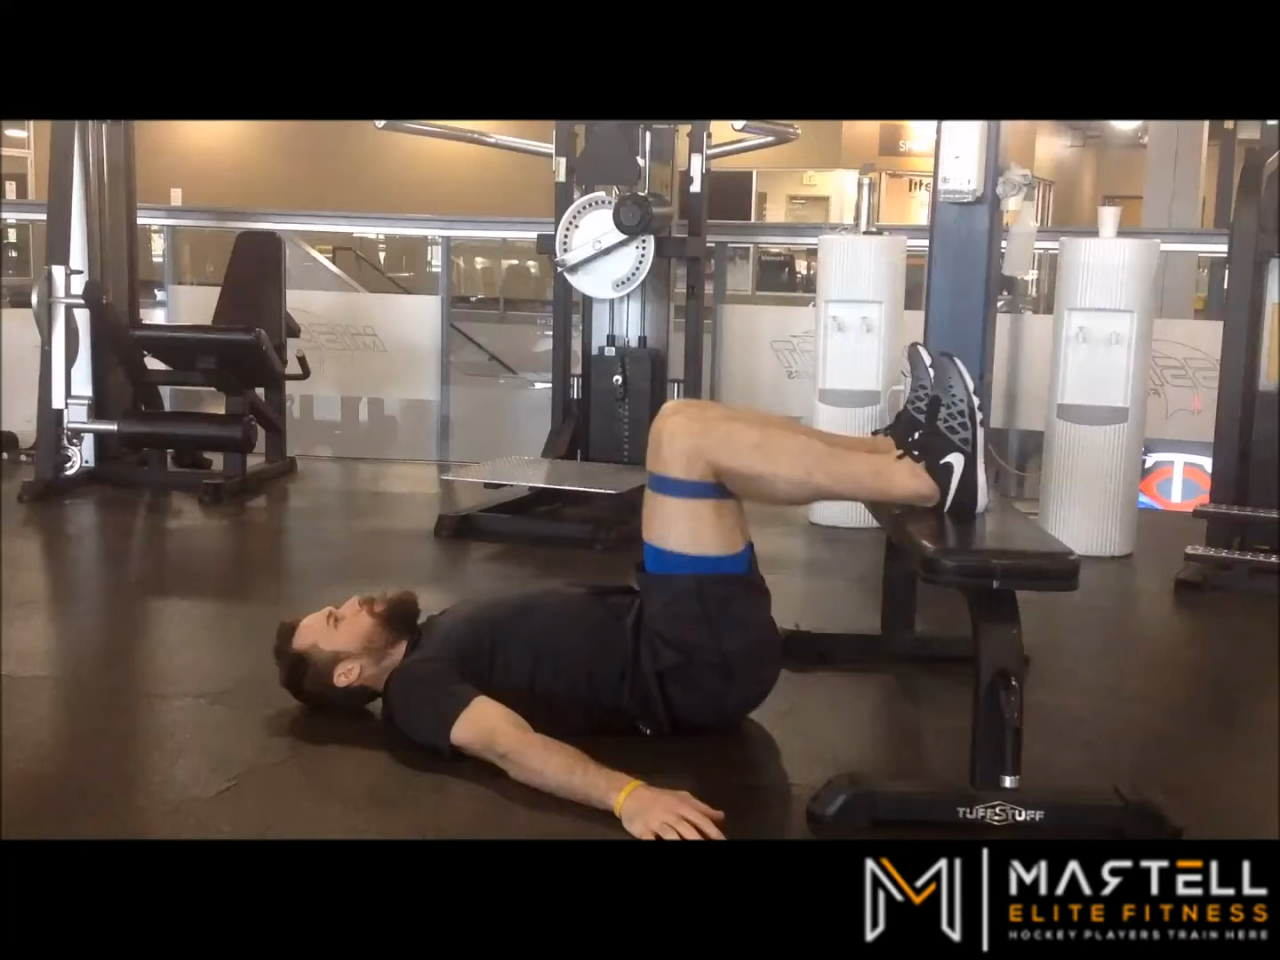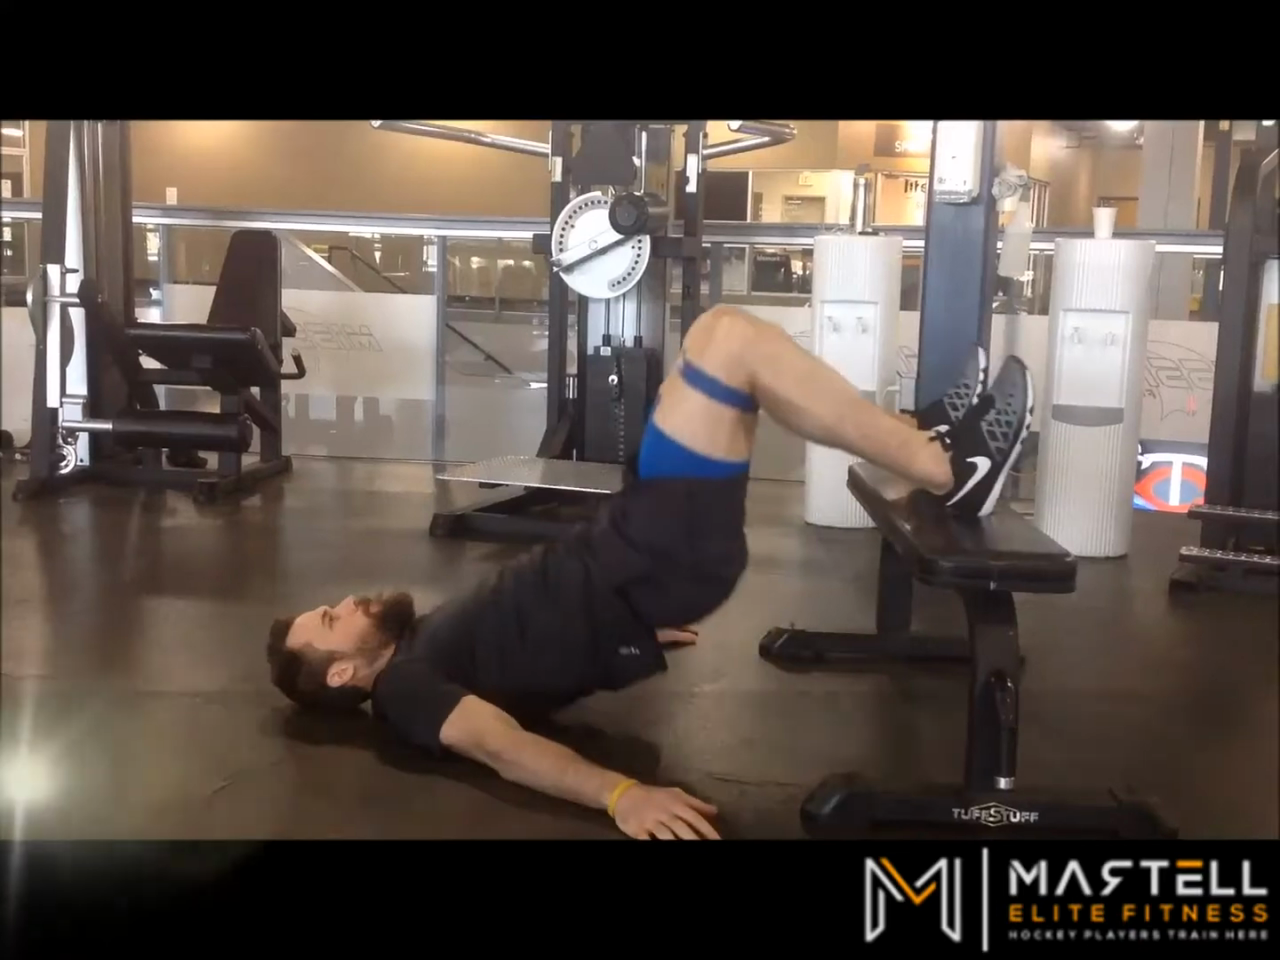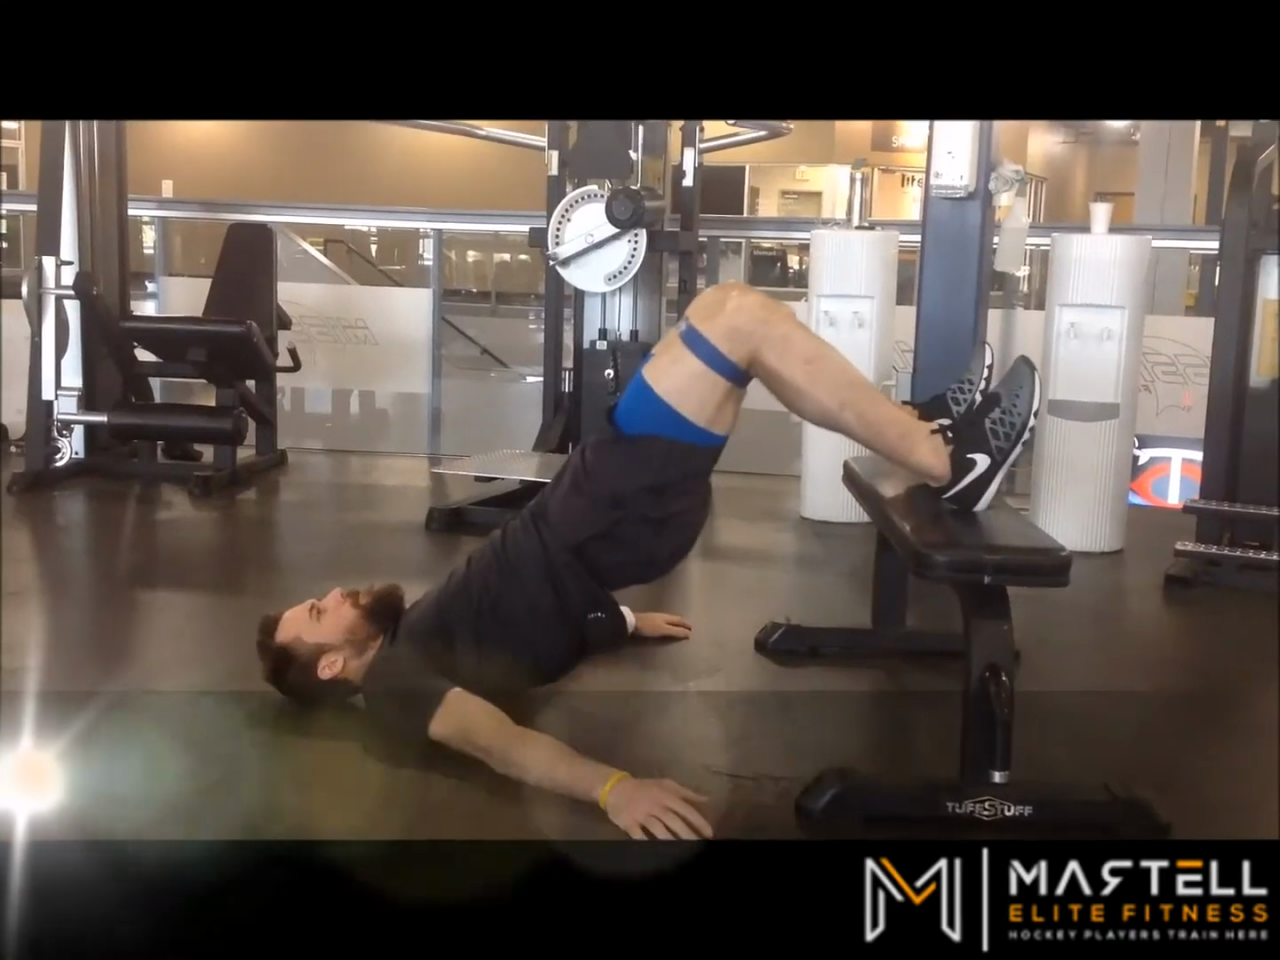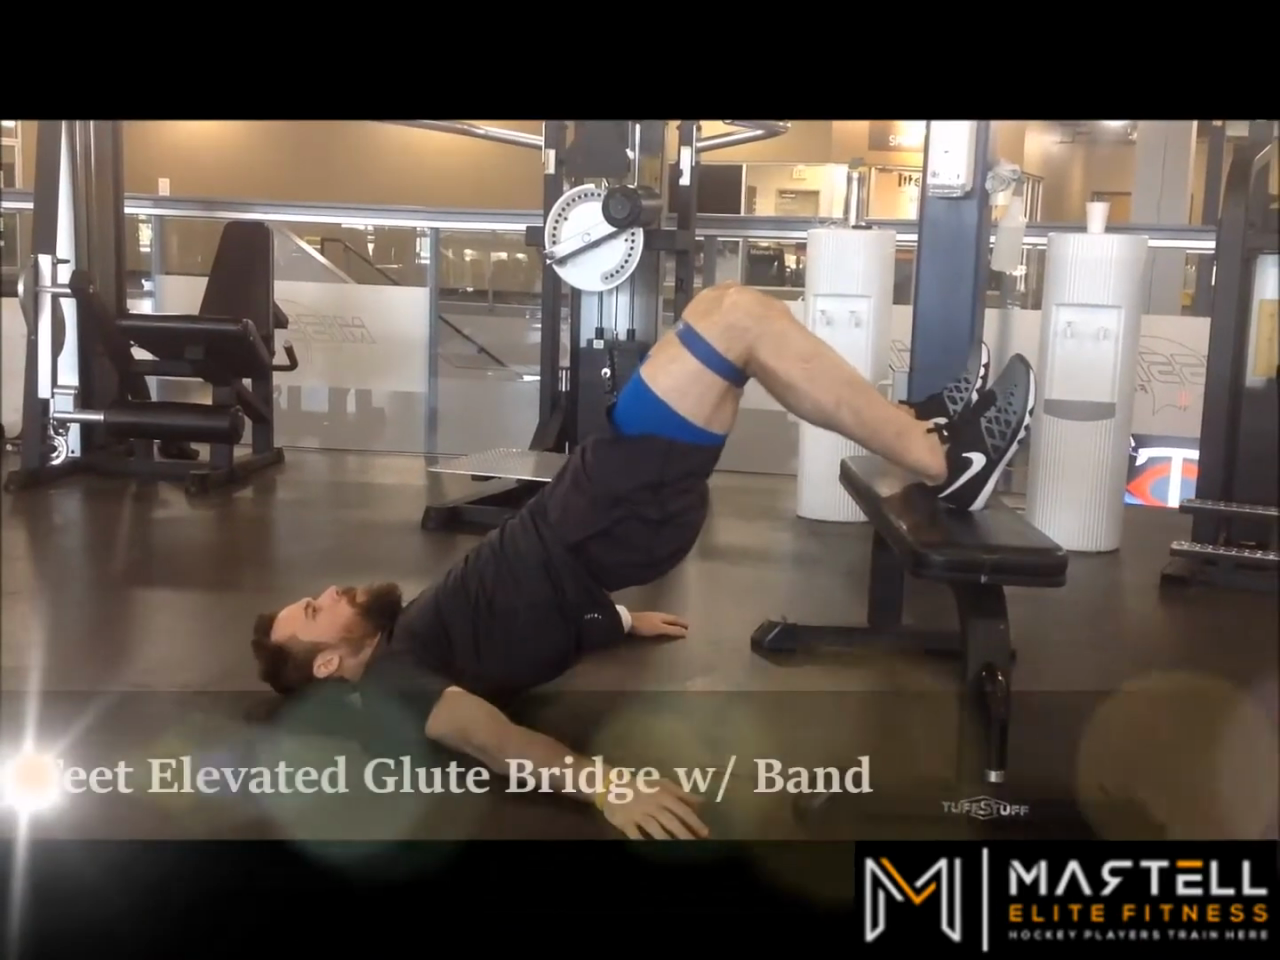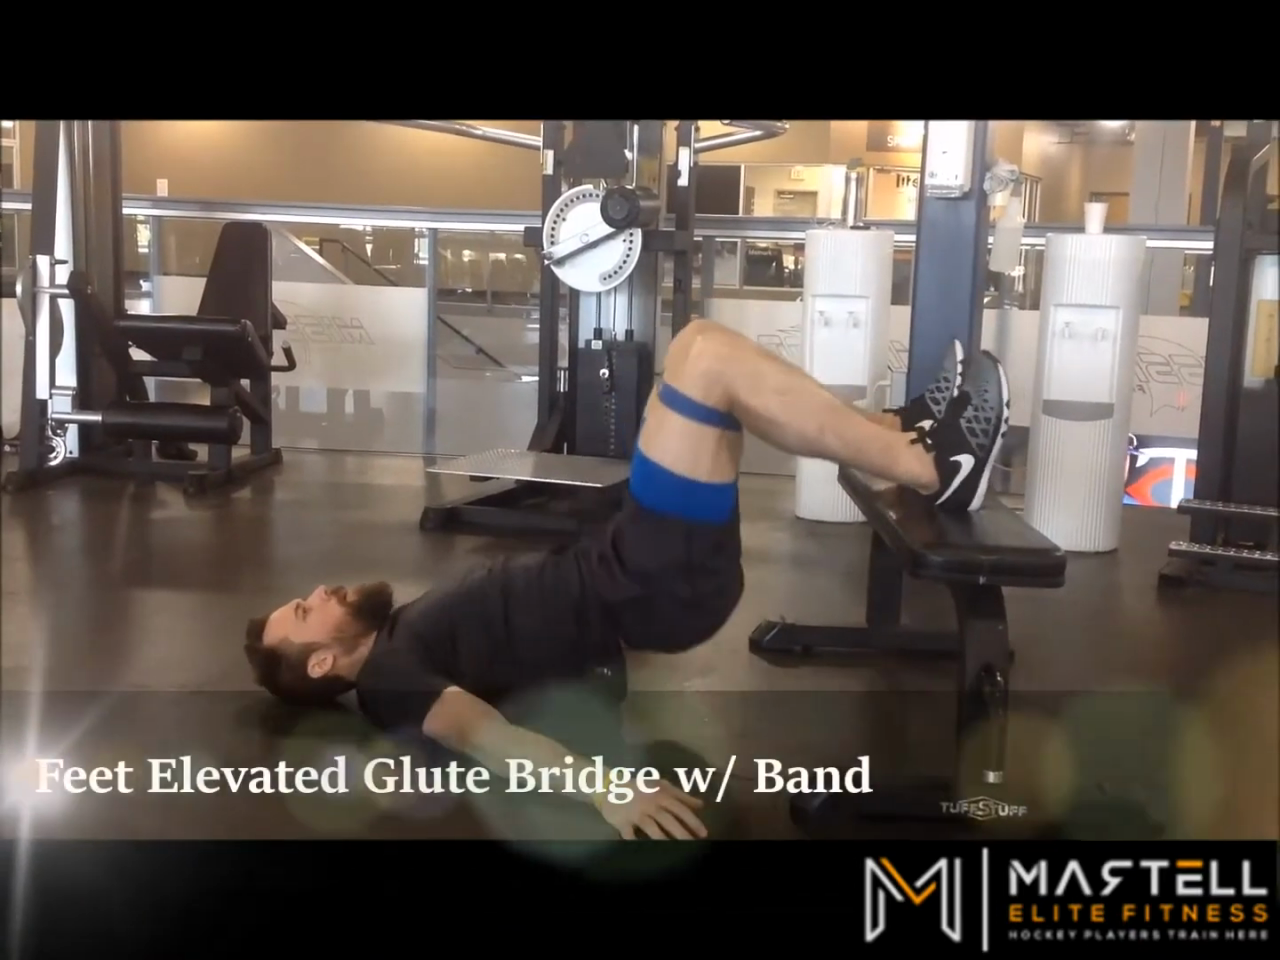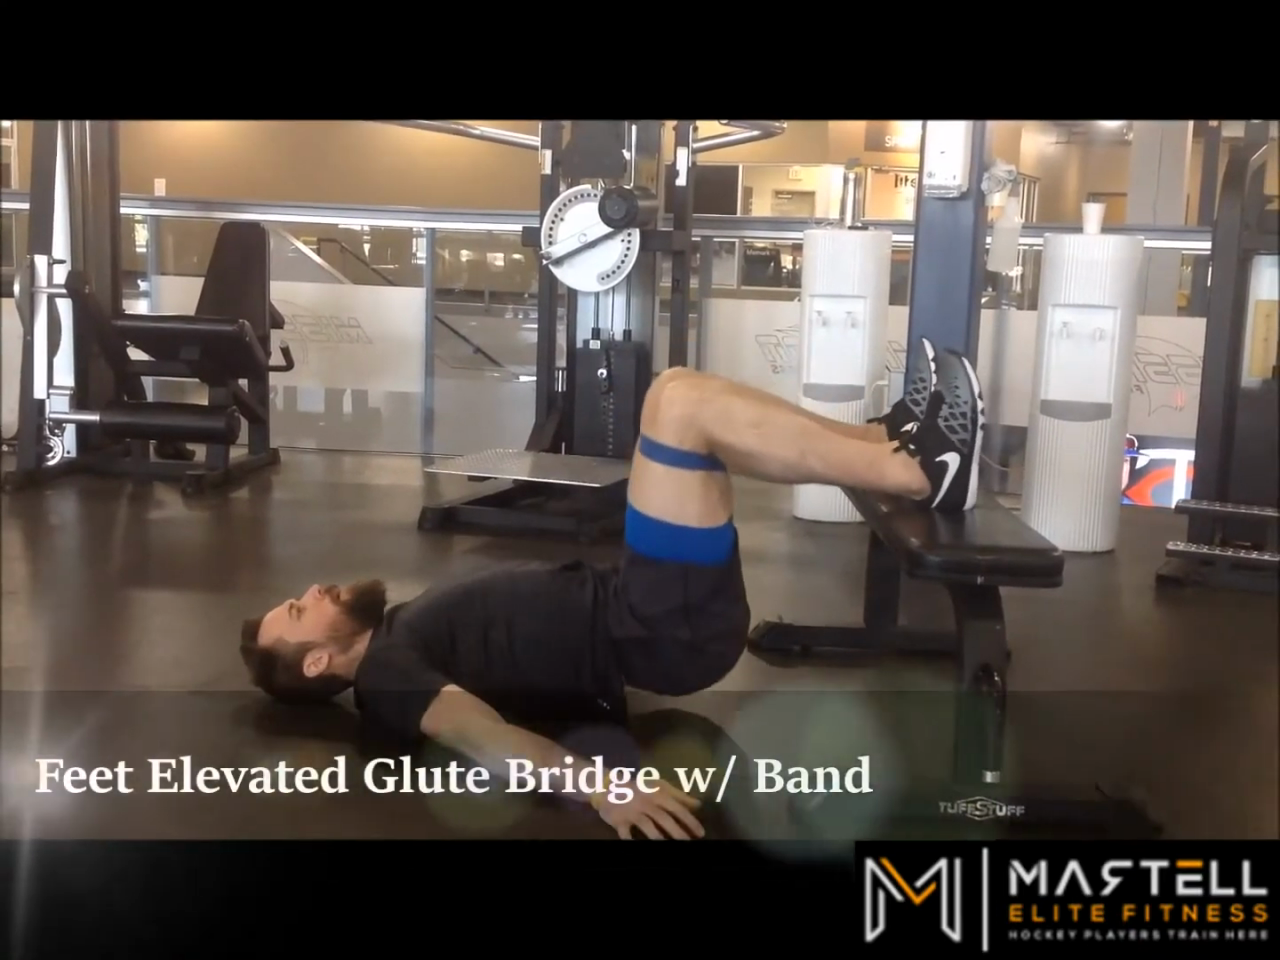
dt=0.5s
person 1, frame 1
left shoulder: (429, 641)
right shoulder: (416, 690)
right elbow: (513, 747)
right wrist: (627, 795)
left hip: (643, 634)
right hip: (694, 670)
left knee: (693, 437)
right knee: (685, 432)
left ankle: (901, 449)
right ankle: (935, 480)
person 1, frame 2
left shoulder: (425, 641)
right shoulder: (405, 688)
right elbow: (501, 746)
right wrist: (618, 795)
left hip: (622, 564)
right hip: (652, 567)
left knee: (724, 342)
right knee: (725, 338)
left ankle: (925, 437)
right ankle: (948, 469)
person 1, frame 3
left shoulder: (410, 637)
right shoulder: (394, 681)
right elbow: (492, 740)
right wrist: (610, 786)
left hip: (590, 518)
right hip: (615, 516)
left knee: (733, 315)
right knee: (738, 316)
left ankle: (924, 430)
right ankle: (948, 463)
person 1, frame 4
left shoulder: (406, 638)
right shoulder: (391, 679)
right elbow: (489, 738)
right wrist: (604, 784)
left hip: (588, 524)
right hip: (618, 517)
left knee: (733, 314)
right knee: (735, 314)
left ankle: (921, 429)
right ankle: (943, 461)
person 1, frame 5
left shoulder: (403, 634)
right shoulder: (391, 680)
right elbow: (485, 736)
right wrist: (600, 786)
left hip: (620, 578)
right hip: (656, 587)
left knee: (707, 357)
right knee: (705, 356)
left ankle: (910, 432)
right ankle: (936, 468)
person 1, frame 6
left shoulder: (401, 632)
right shoulder: (388, 677)
right elbow: (482, 735)
right wrist: (597, 783)
left hip: (619, 604)
right hip: (665, 632)
left knee: (690, 406)
right knee: (681, 402)
left ankle: (895, 439)
right ankle: (923, 473)
